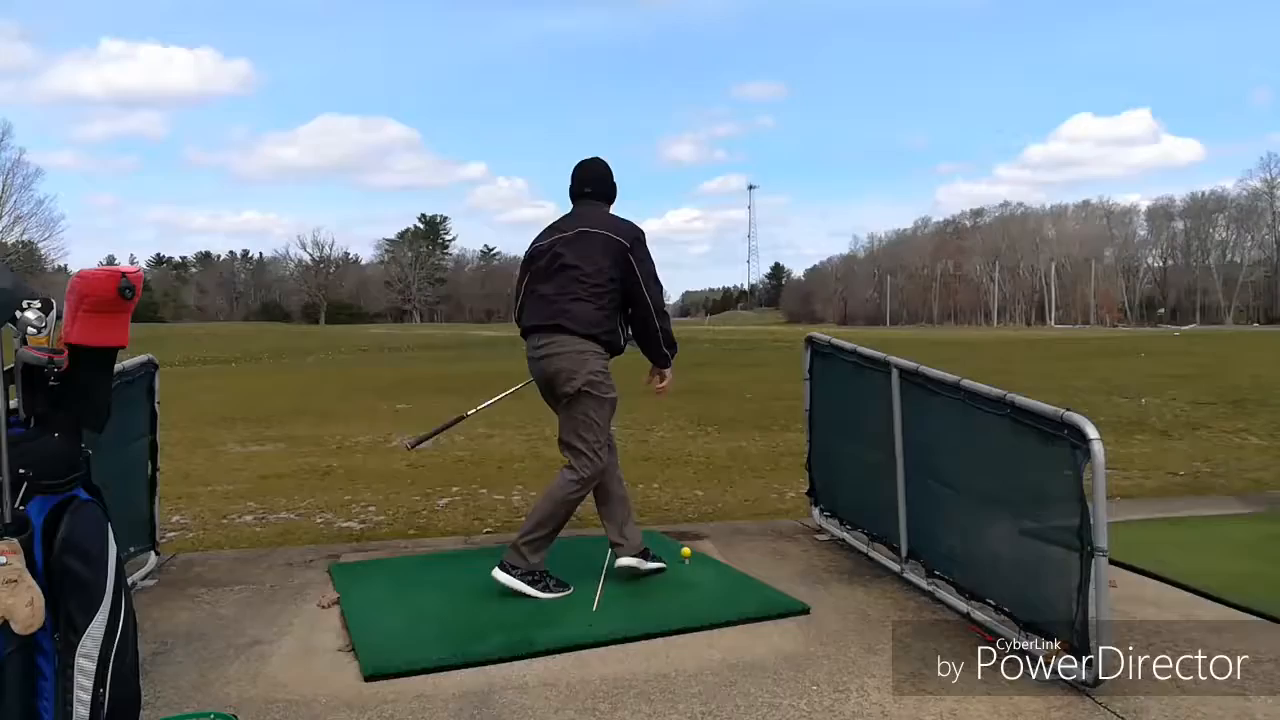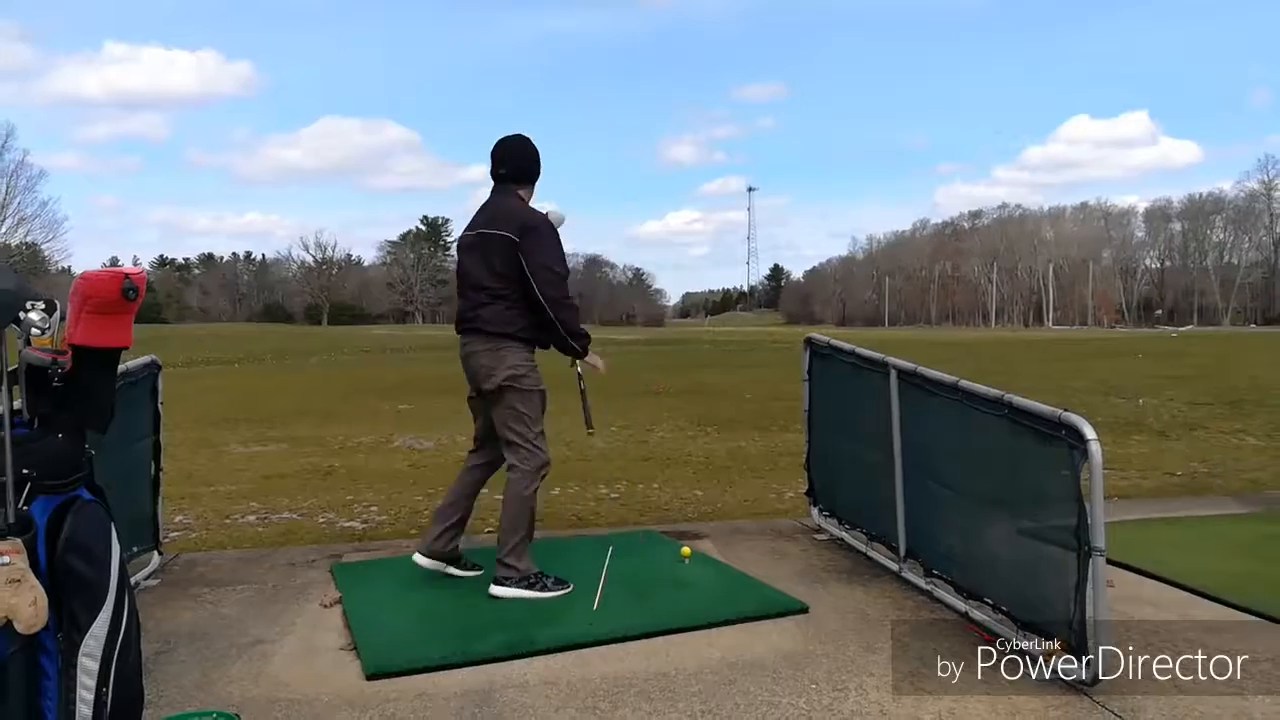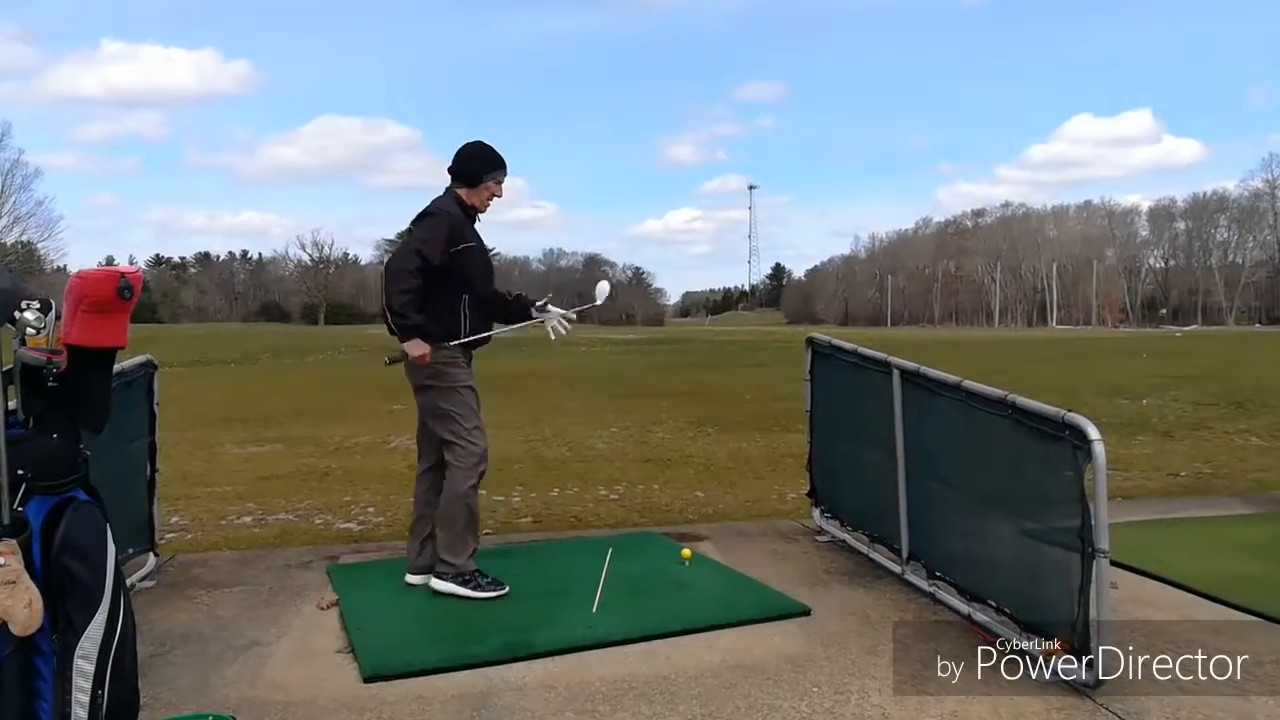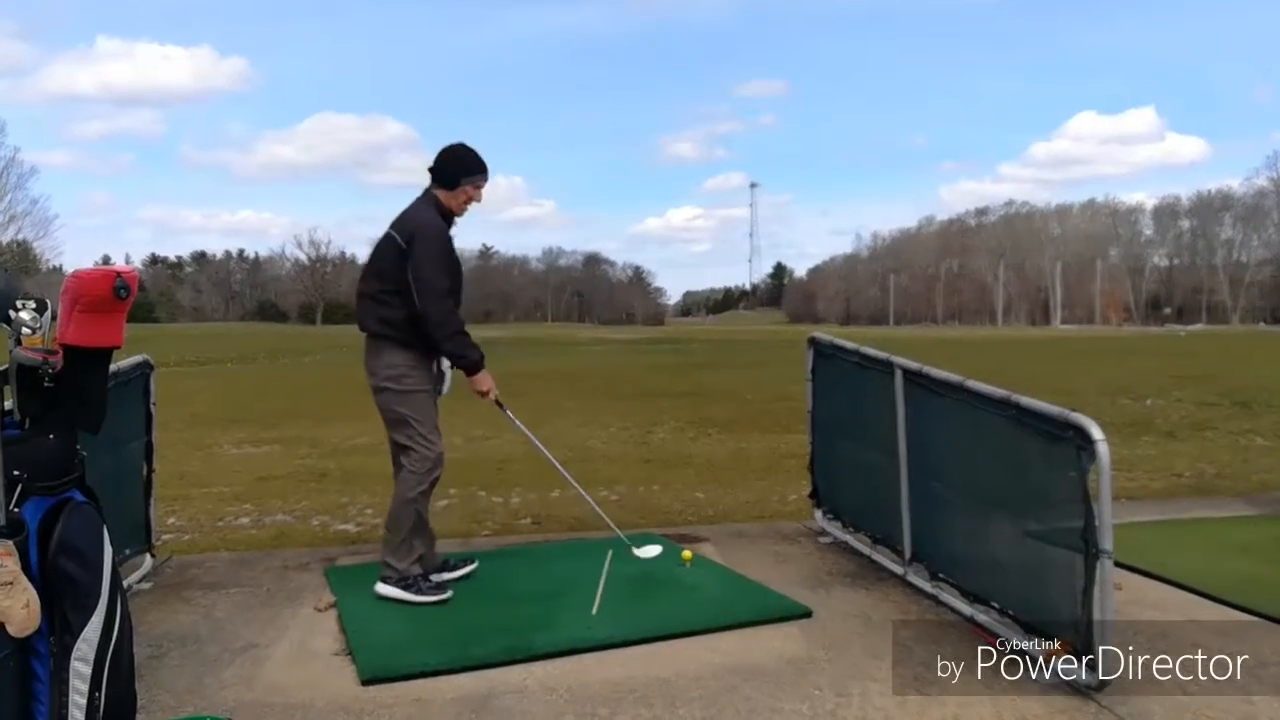
dt=0.5s
person 1, frame 1
left shoulder: (546, 237)
right shoulder: (622, 233)
left elbow: (524, 300)
right elbow: (647, 299)
right wrist: (662, 358)
left hip: (539, 350)
right hip: (581, 353)
left knee: (598, 446)
right knee: (583, 462)
left ankle: (628, 546)
right ankle: (520, 562)
person 1, frame 2
left shoulder: (475, 226)
right shoulder: (531, 223)
right elbow: (551, 293)
right wrist: (580, 347)
left hip: (474, 345)
right hip: (507, 351)
left knee: (488, 450)
right knee: (528, 458)
left ankle: (438, 545)
right ankle: (513, 572)
person 1, frame 3
left shoulder: (460, 224)
right shoulder: (441, 217)
left elbow: (479, 296)
right elbow: (399, 271)
left wrist: (533, 308)
right wrist: (410, 334)
left hip: (449, 353)
right hip: (438, 357)
left knee: (438, 457)
right knee: (467, 452)
left ankle: (425, 561)
right ankle: (454, 566)
person 1, frame 4
left shoulder: (425, 222)
right shoulder: (428, 228)
right elbow: (436, 307)
left wrist: (444, 359)
right wrist: (474, 365)
left hip: (408, 354)
right hip: (398, 357)
left knee: (416, 459)
right knee: (423, 457)
left ankle: (421, 559)
right ankle: (398, 571)
